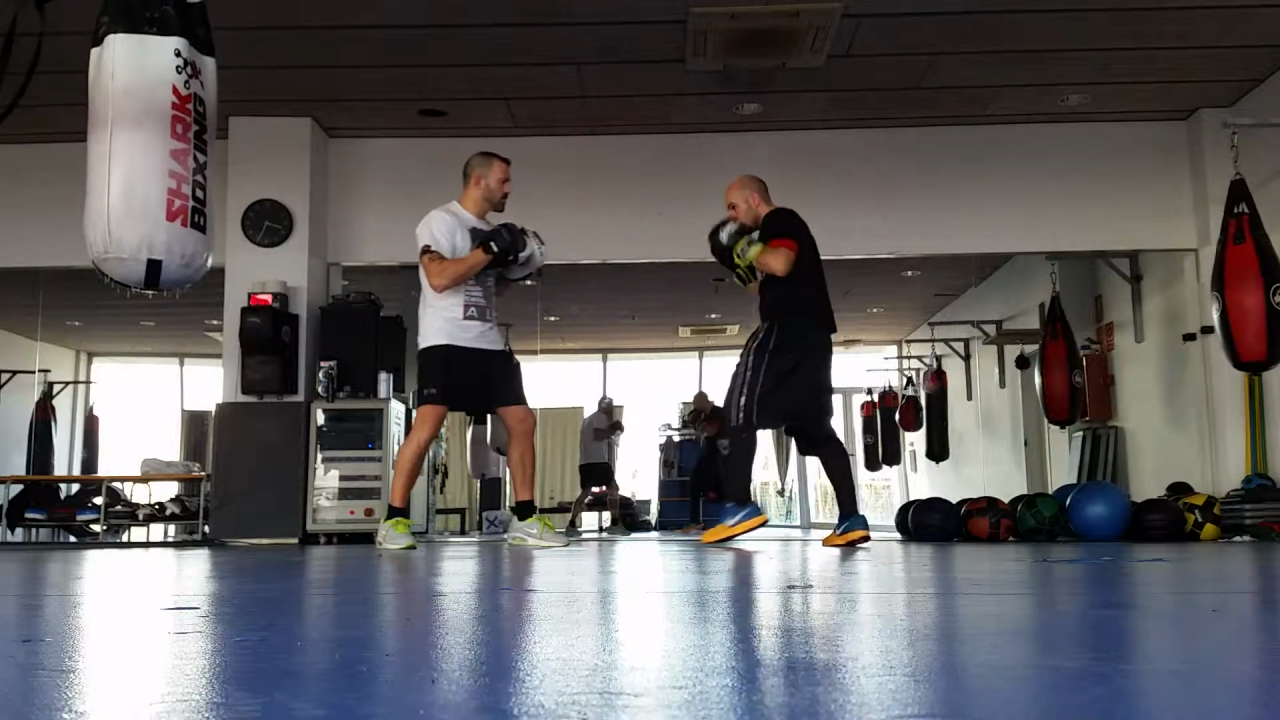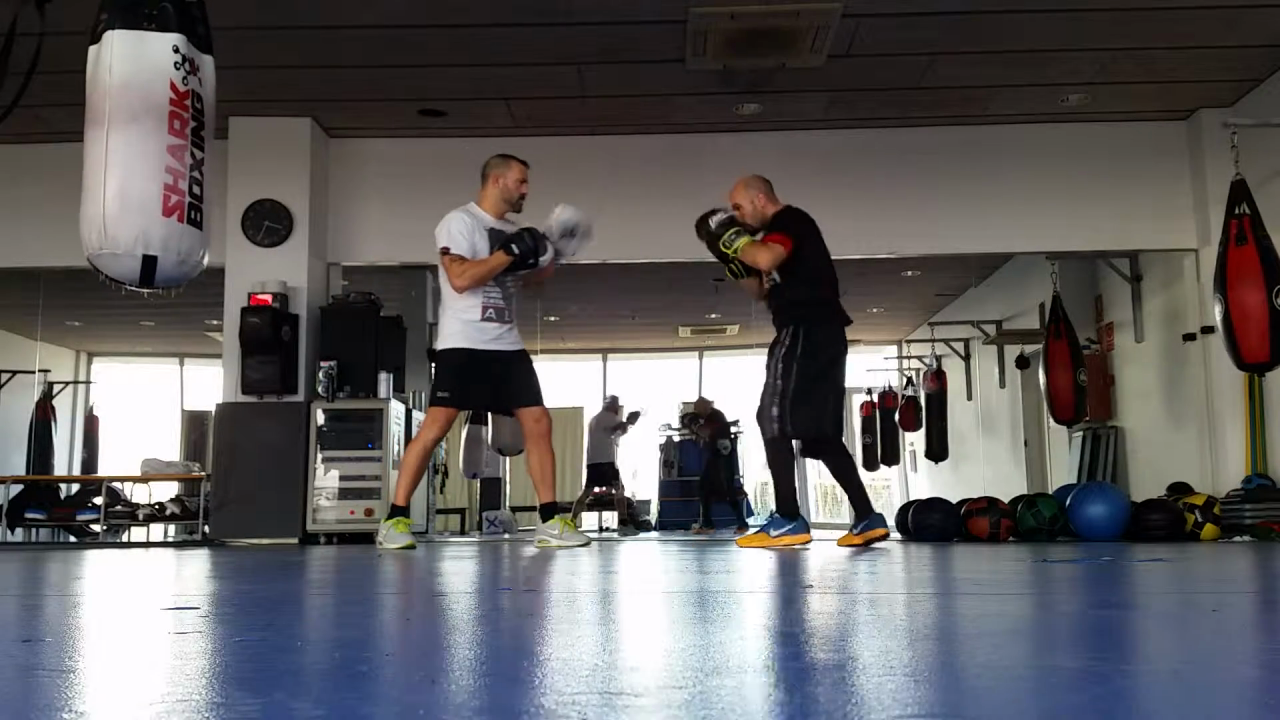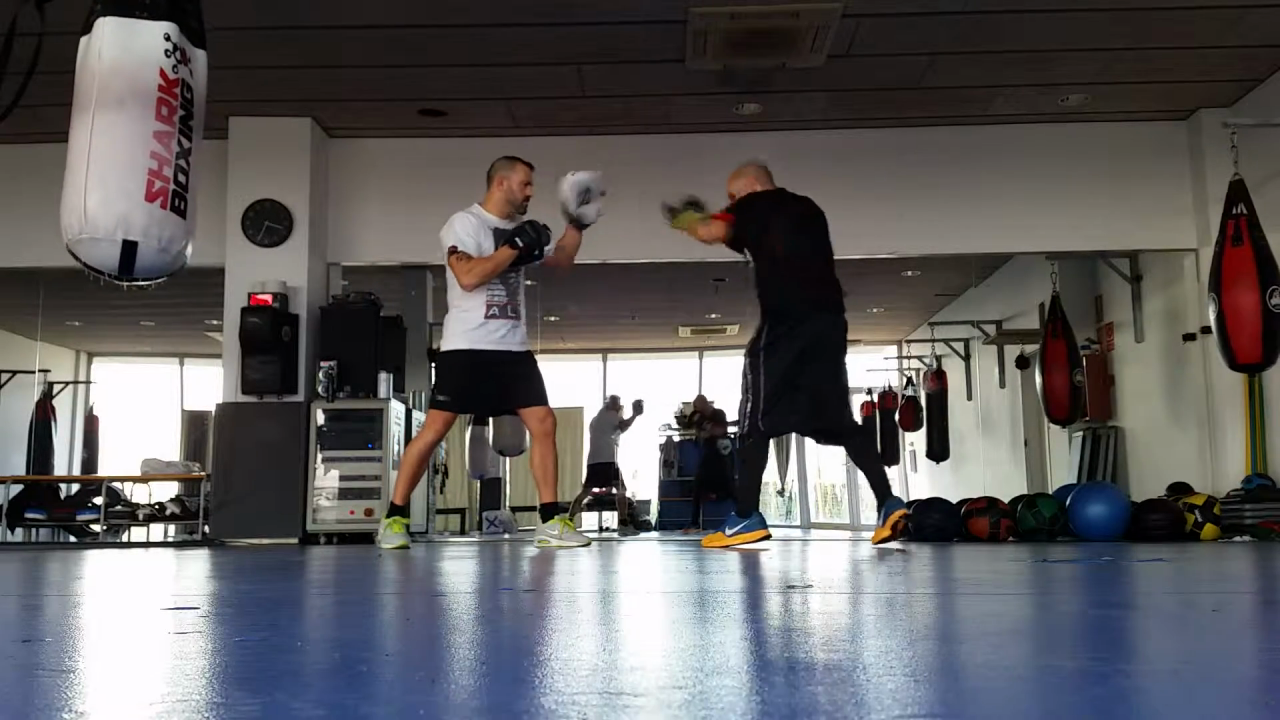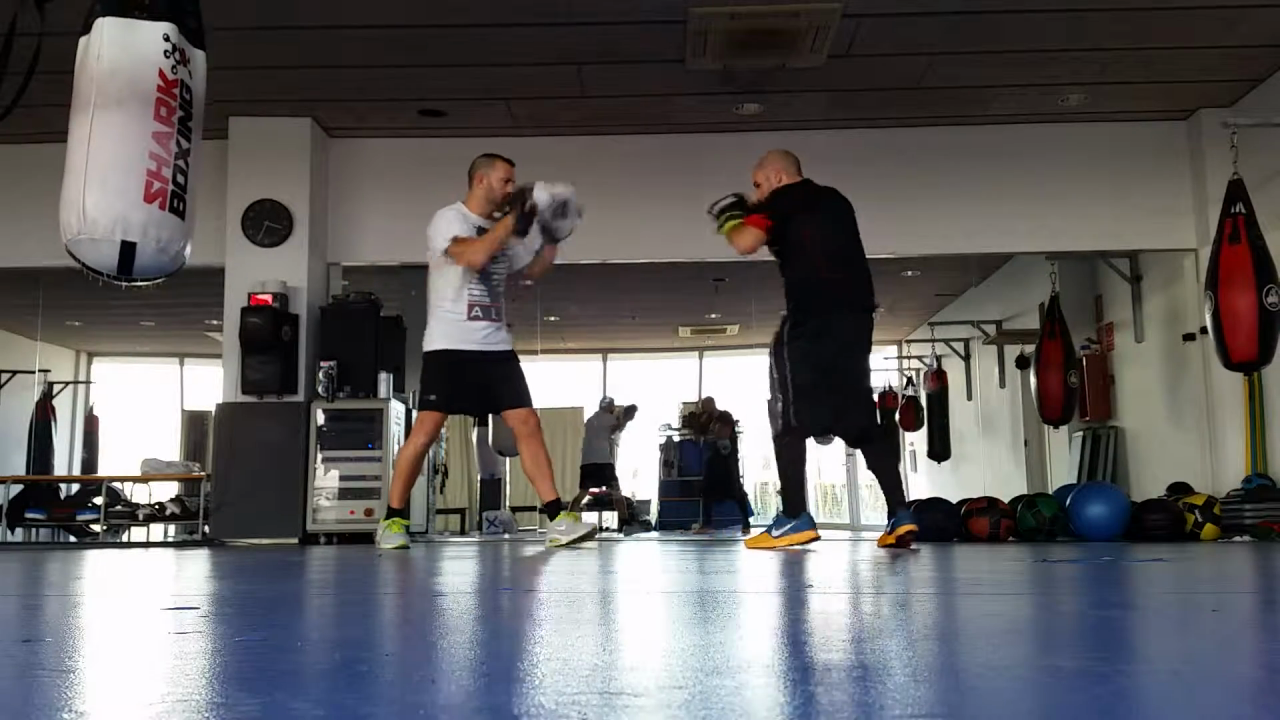
dt=0.5s
person 1, frame 1
left shoulder: (488, 230)
right shoulder: (440, 220)
right elbow: (439, 279)
left wrist: (512, 264)
right wrist: (489, 251)
left hip: (488, 344)
right hip: (444, 343)
left knee: (522, 422)
right knee: (427, 426)
left ankle: (525, 520)
right ankle: (394, 520)
person 1, frame 2
left shoulder: (510, 231)
right shoulder: (459, 222)
left elbow: (535, 278)
right elbow: (460, 280)
left wrist: (551, 255)
right wrist: (509, 251)
left hip: (507, 346)
right hip: (462, 345)
left knee: (539, 423)
right knee: (436, 425)
left ankle: (550, 522)
right ankle: (395, 518)
person 1, frame 3
left shoulder: (518, 228)
right shoulder: (465, 222)
left elbow: (559, 261)
right elbow: (468, 277)
left wrist: (575, 223)
right wrist: (515, 246)
left hip: (513, 348)
right hip: (467, 347)
left knee: (543, 424)
right knee: (435, 428)
left ankle: (550, 522)
right ankle: (394, 518)
person 1, frame 4
left shoulder: (503, 228)
right shoulder: (448, 219)
left elbow: (534, 270)
right elbow: (475, 257)
left wrist: (550, 237)
right wrist: (514, 217)
left hip: (496, 347)
right hip: (449, 346)
left knee: (527, 424)
right knee: (425, 430)
left ankle: (558, 519)
right ankle: (393, 519)
person 2, frame 1
left shoulder: (779, 220)
right shoulder: (789, 226)
left elbow: (778, 265)
left wrist: (741, 242)
right wrist: (738, 263)
left hip: (786, 330)
right hip: (815, 333)
left knee: (741, 410)
right knee: (814, 425)
left ankle: (740, 507)
right ankle: (851, 518)
person 2, frame 2
left shoulder: (788, 219)
right shoulder: (790, 226)
left elbow: (764, 257)
right elbow: (759, 289)
left wrist: (729, 235)
right wrist: (731, 256)
left hip: (805, 332)
right hip: (823, 334)
left knee: (775, 420)
right knee: (822, 431)
left ankle: (788, 520)
right ankle: (867, 518)
person 2, frame 3
left shoulder: (757, 204)
right shoulder: (808, 209)
left elbow: (710, 229)
left wrist: (683, 213)
left hip: (787, 323)
right hip: (828, 320)
left knee: (756, 418)
right knee: (837, 419)
left ankle: (747, 518)
right ankle: (888, 503)
person 2, frame 4
left shoulder: (785, 198)
right shoulder: (835, 201)
left elbow: (745, 244)
left wrist: (730, 216)
left hip: (811, 317)
right hip: (854, 317)
left knee: (789, 416)
right knee: (861, 418)
left ankle: (795, 518)
right ankle: (899, 514)
